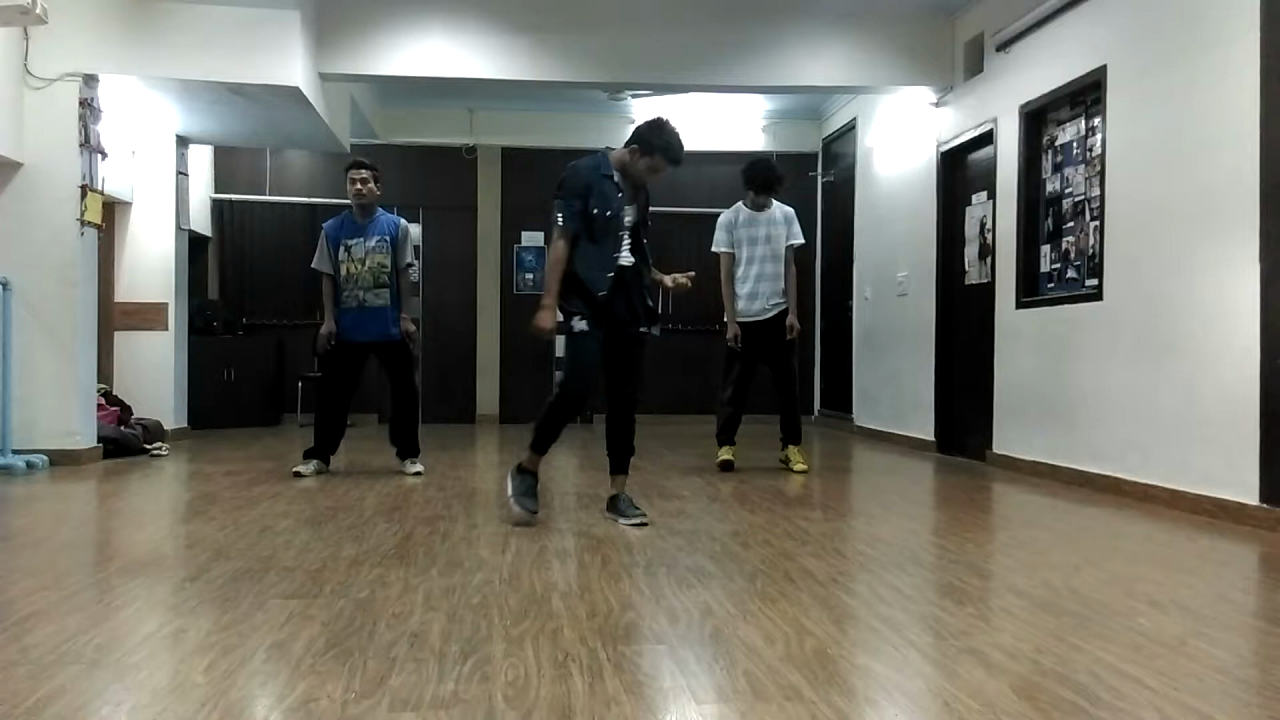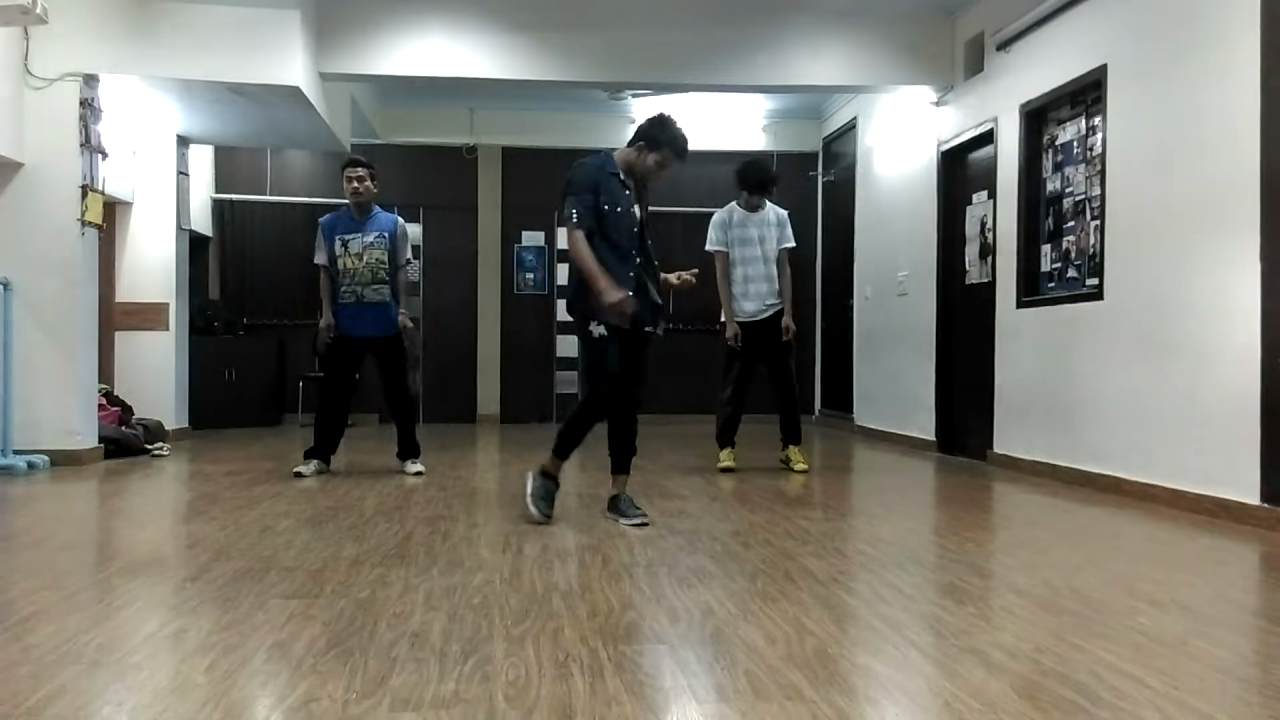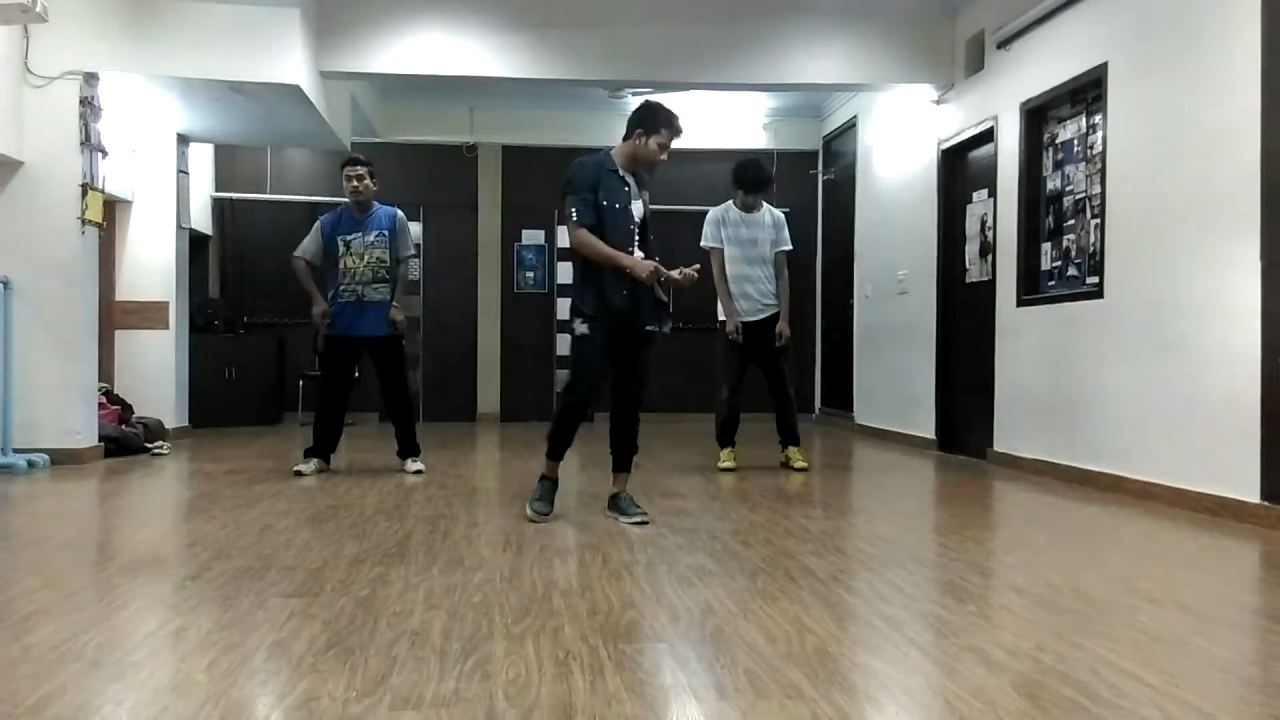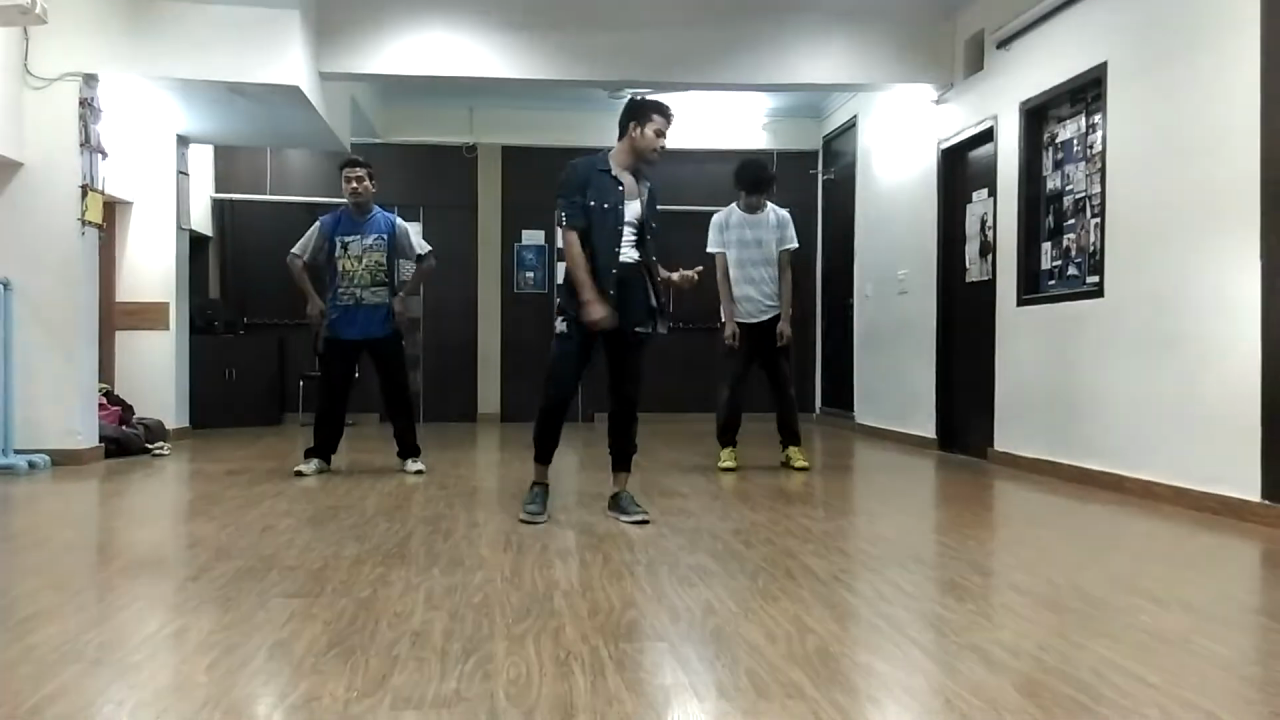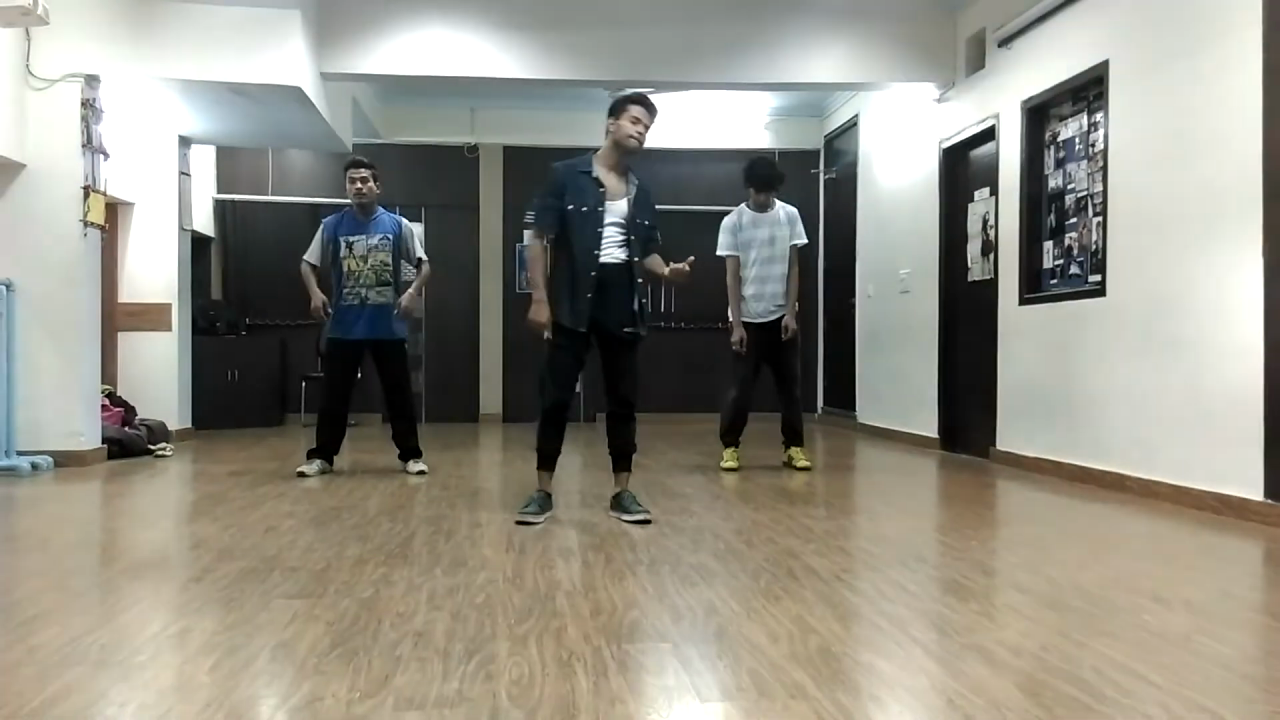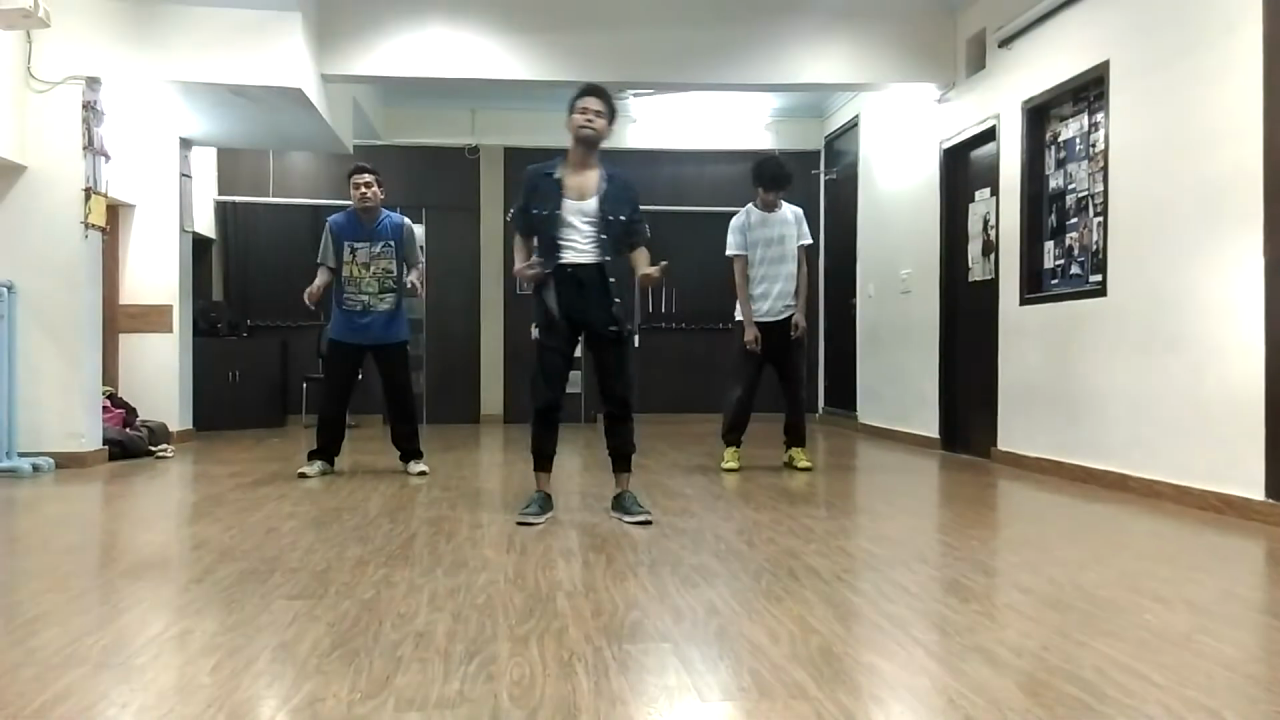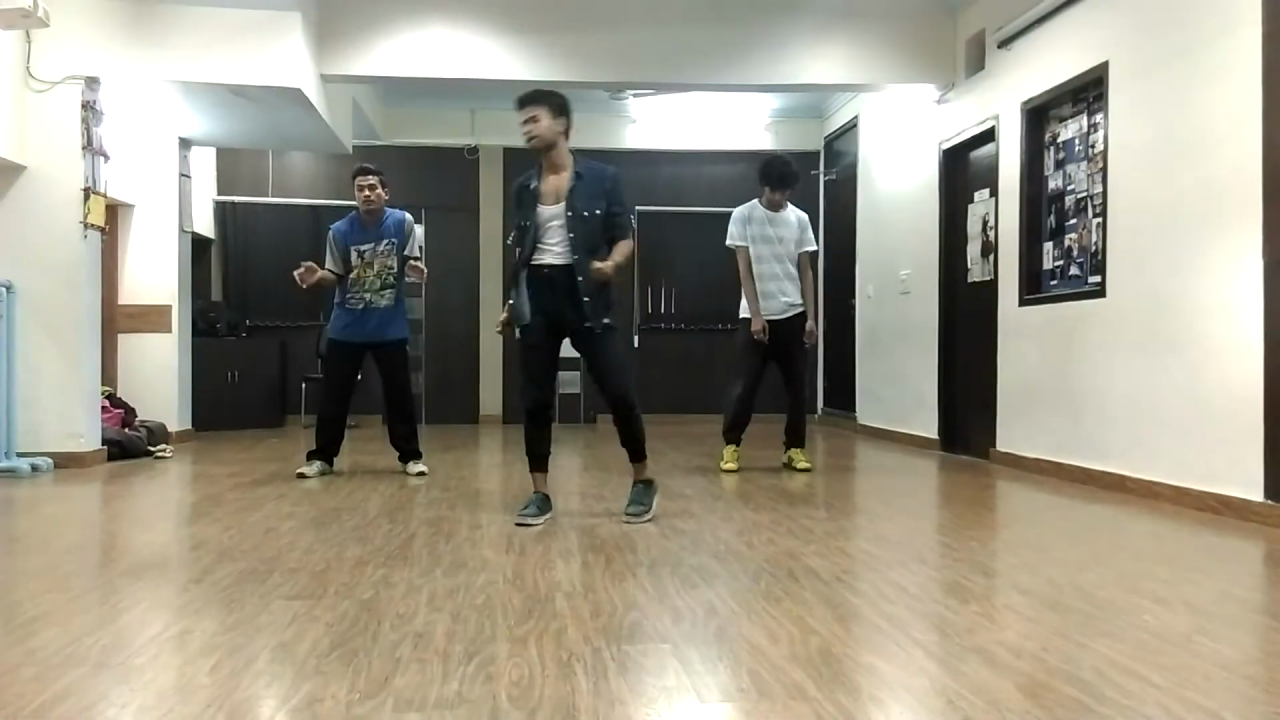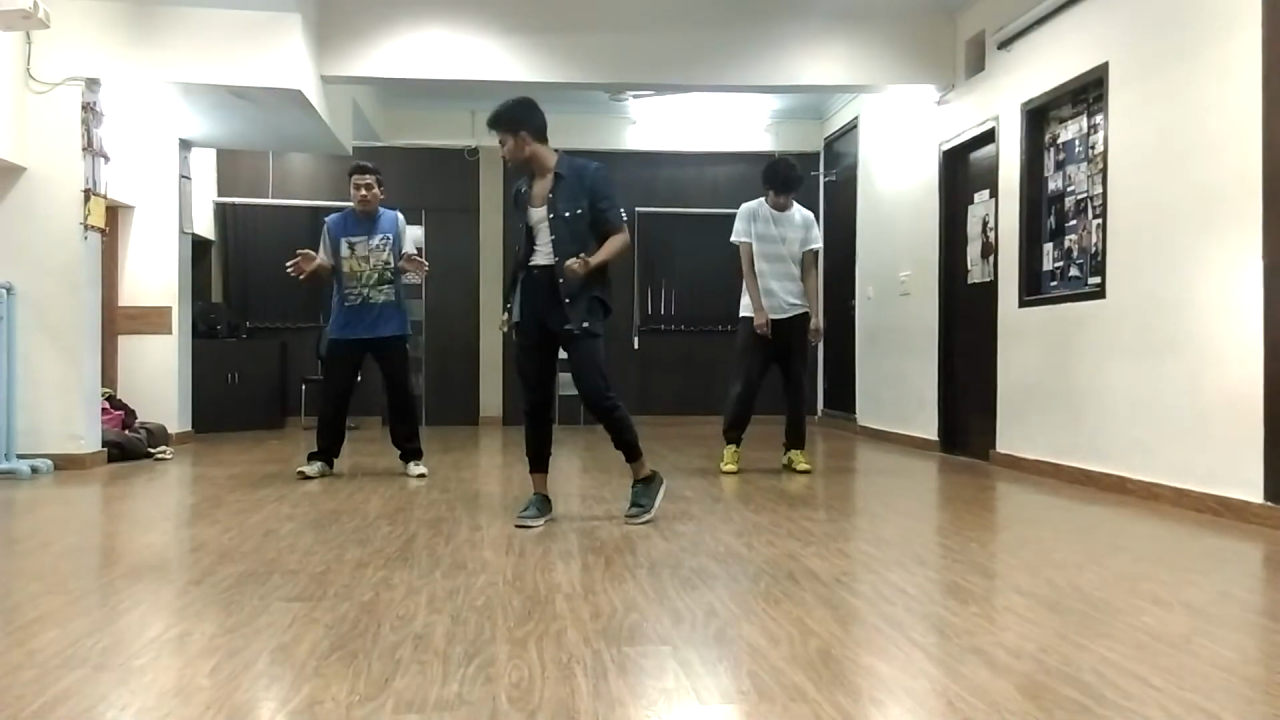
dt=0.2s
person 1, frame 1
left shoulder: (639, 192)
right shoulder: (583, 174)
right elbow: (561, 240)
left wrist: (660, 278)
right wrist: (548, 304)
left hip: (628, 300)
right hip: (587, 298)
left knee: (625, 398)
right knee: (578, 385)
left ankle: (618, 494)
right ankle: (526, 470)
person 1, frame 2
left shoulder: (639, 190)
right shoulder: (590, 173)
right elbow: (576, 237)
left wrist: (662, 278)
right wrist: (604, 286)
left hip: (635, 303)
right hip: (599, 302)
left knee: (628, 399)
right knee: (602, 393)
left ankle: (619, 495)
right ankle: (547, 474)
person 1, frame 3
left shoulder: (641, 187)
right shoulder: (589, 171)
right elbow: (579, 235)
left wrist: (666, 275)
right wrist: (629, 264)
left hip: (636, 303)
right hip: (597, 299)
left knee: (629, 398)
right knee: (583, 390)
left ankle: (619, 493)
right ankle: (548, 479)
person 1, frame 4
left shoulder: (646, 190)
right shoulder: (583, 172)
right elbow: (571, 239)
left wrist: (670, 277)
right wrist: (588, 299)
left hip: (633, 300)
right hip: (587, 299)
left knee: (626, 398)
right knee: (558, 391)
left ankle: (620, 493)
right ankle: (539, 486)
person 1, frame 5
left shoulder: (640, 191)
right shoulder: (567, 175)
left elbow: (647, 250)
right elbow: (539, 239)
left wrist: (667, 270)
right wrist: (538, 299)
left hip: (622, 298)
right hip: (575, 298)
left knee: (623, 398)
right knee: (556, 397)
left ankle: (622, 493)
right ankle: (542, 492)
person 1, frame 6
left shoulder: (621, 186)
right shoulder: (538, 179)
left elbow: (636, 244)
right elbow: (522, 234)
left wrist: (645, 269)
right wrist: (521, 263)
left hip: (606, 295)
right hip: (557, 295)
left knee: (617, 398)
right knee: (546, 397)
left ankle: (623, 493)
right ankle: (542, 493)
person 1, frame 7
left shoulder: (601, 178)
right shoulder: (524, 187)
left elbow: (626, 237)
left wrist: (610, 265)
right wrist: (511, 303)
left hip: (585, 295)
right hip: (538, 296)
left knee: (617, 388)
right knee: (536, 398)
left ankle: (642, 481)
right ankle: (540, 494)
person 1, frame 8
left shoulder: (588, 176)
right shoulder: (522, 190)
left elbow: (621, 236)
left wrist: (589, 264)
right wrist: (512, 304)
left hip: (576, 298)
right hip: (533, 298)
left knee: (595, 392)
right knee: (535, 400)
left ankle: (645, 477)
right ankle: (540, 496)
person 2, frame 1
left shoulder: (397, 226)
right shoulder: (332, 229)
left elbow: (404, 274)
right elbow: (327, 277)
left wrist: (405, 316)
right wrist: (328, 320)
left hip: (389, 327)
right hip: (347, 327)
left knee: (405, 392)
right knee: (332, 393)
left ankle: (409, 455)
right ankle: (319, 456)
person 2, frame 2
left shoulder: (394, 224)
right shoulder: (330, 224)
left elbow: (401, 270)
right elbow: (324, 272)
left wrist: (402, 311)
right wrist: (326, 313)
left hip: (386, 324)
right hip: (344, 324)
left knee: (399, 392)
right knee: (334, 392)
left ankle: (409, 455)
right ankle: (319, 456)
person 2, frame 3
left shoulder: (394, 219)
right shoulder: (329, 223)
left elbow: (404, 265)
right elbow: (300, 261)
left wrist: (398, 303)
right wrist: (317, 301)
left hip: (384, 323)
right hip: (340, 324)
left knee: (397, 391)
right knee: (331, 392)
left ankle: (410, 454)
right ankle: (319, 455)
person 2, frame 4
left shoulder: (392, 224)
right shoulder: (328, 225)
left elbow: (426, 260)
right elbow: (295, 259)
left wrist: (403, 296)
right wrist: (312, 299)
left hip: (384, 325)
right hip: (340, 325)
left knee: (397, 392)
right knee: (331, 393)
left ankle: (410, 454)
right ankle: (319, 455)
person 2, frame 5
left shoulder: (397, 225)
right shoulder: (332, 225)
left elbow: (421, 264)
right elbow: (309, 263)
left wrist: (411, 293)
right wrist: (315, 294)
left hip: (388, 326)
right hip: (343, 326)
left knee: (399, 393)
right knee: (334, 394)
left ankle: (411, 455)
right ankle: (322, 456)
person 2, frame 6
left shoulder: (401, 226)
right shoulder: (336, 225)
left elbow: (414, 264)
right elbow: (328, 267)
left wrist: (413, 278)
right wrist: (318, 285)
left hip: (391, 328)
right hip: (345, 328)
left knee: (400, 394)
right knee: (334, 395)
left ankle: (411, 455)
right ankle: (323, 456)
person 2, frame 7
left shoulder: (403, 222)
right shoulder: (340, 231)
left elbow: (409, 262)
right elbow: (337, 275)
left wrist: (414, 269)
right wrist: (318, 276)
left hip: (391, 327)
right hip: (346, 327)
left knee: (399, 393)
right knee: (333, 394)
left ankle: (411, 456)
right ankle: (322, 457)
person 2, frame 8
left shoulder: (395, 221)
right shoulder: (334, 224)
left elbow: (401, 265)
right elbow: (332, 269)
left wrist: (409, 264)
right wrist: (316, 265)
left hip: (390, 324)
right hip: (346, 326)
left knee: (400, 390)
right knee: (335, 392)
left ankle: (412, 457)
right ankle: (323, 458)
person 3, frame 1
left shoulder: (787, 215)
right shoulder: (729, 219)
left elbow: (790, 267)
right elbow: (726, 273)
left wrist: (793, 312)
right wrist: (731, 320)
left hip: (778, 314)
right hip: (743, 316)
left knee: (787, 383)
right knee: (735, 385)
left ankle: (791, 447)
right ankle: (725, 445)
person 3, frame 2
left shoulder: (780, 217)
right shoulder: (722, 219)
left elbow: (784, 268)
right elbow: (721, 273)
left wrist: (788, 313)
right wrist: (730, 320)
left hip: (774, 313)
right hip: (740, 317)
left knee: (786, 382)
right knee: (734, 386)
left ankle: (792, 447)
right ankle: (726, 448)
person 3, frame 3
left shoulder: (776, 219)
right shoulder: (717, 217)
left elbow: (781, 271)
right elbow: (718, 270)
left wrist: (784, 318)
right wrist: (730, 314)
left hip: (770, 315)
right hip: (735, 316)
left knee: (781, 384)
right knee: (731, 385)
left ankle: (790, 447)
right ankle: (726, 448)
person 3, frame 4
left shoulder: (781, 218)
right shoulder: (722, 221)
left elbow: (785, 271)
right elbow: (722, 274)
left wrist: (785, 318)
right wrist: (729, 320)
left hip: (773, 317)
right hip: (739, 317)
left knee: (783, 384)
right knee: (732, 386)
left ankle: (791, 447)
right ankle: (727, 447)
person 3, frame 5
left shoulder: (790, 215)
right shoulder: (733, 222)
left elbow: (794, 267)
right elbow: (732, 277)
left wrist: (790, 312)
right wrist: (736, 325)
left hip: (781, 316)
right hip: (748, 318)
left knee: (790, 384)
right knee: (740, 387)
left ankle: (793, 447)
right ankle: (730, 447)
person 3, frame 6
left shoulder: (796, 215)
right shoulder: (741, 222)
left elbow: (802, 267)
right elbow: (740, 277)
left wrist: (800, 311)
right wrist: (749, 324)
left hip: (788, 316)
right hip: (753, 319)
left knee: (795, 385)
right knee: (744, 387)
left ankle: (795, 447)
right ankle: (731, 447)
person 3, frame 7
left shoulder: (800, 219)
right shoulder: (743, 215)
left elbow: (805, 271)
right elbow: (744, 270)
left wrist: (811, 317)
right wrist: (756, 315)
left hip: (793, 315)
right hip: (756, 316)
left knee: (797, 385)
right knee: (745, 384)
left ankle: (794, 448)
right ankle: (731, 446)
person 3, frame 8
left shoulder: (806, 218)
right shoulder: (749, 212)
left elbow: (809, 270)
right elbow: (747, 266)
left wrist: (814, 315)
right wrist: (759, 311)
left hip: (795, 315)
right hip: (756, 314)
left knee: (797, 385)
right knee: (745, 383)
left ankle: (794, 449)
right ankle: (731, 447)
